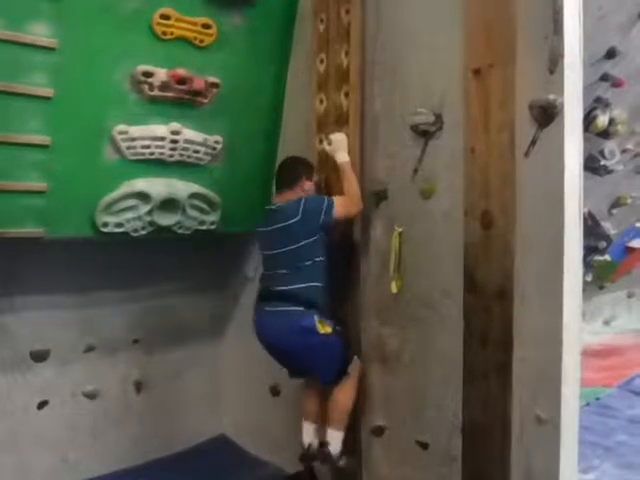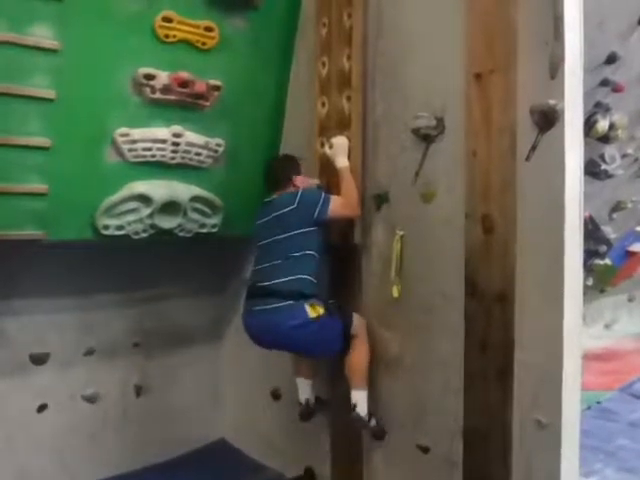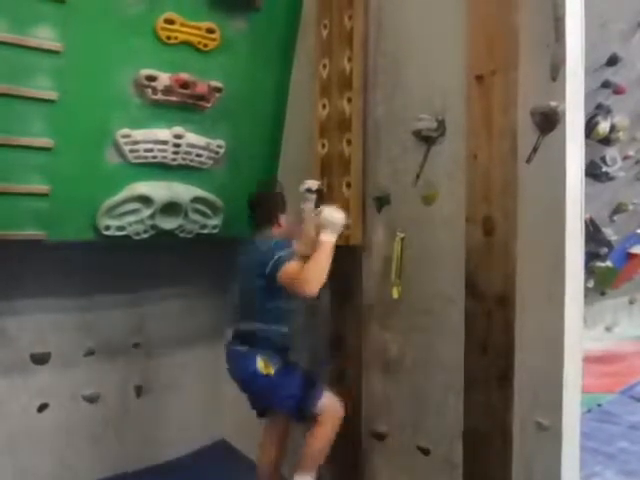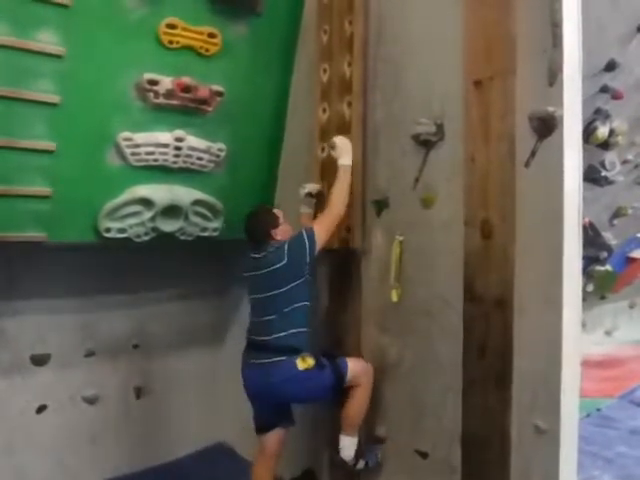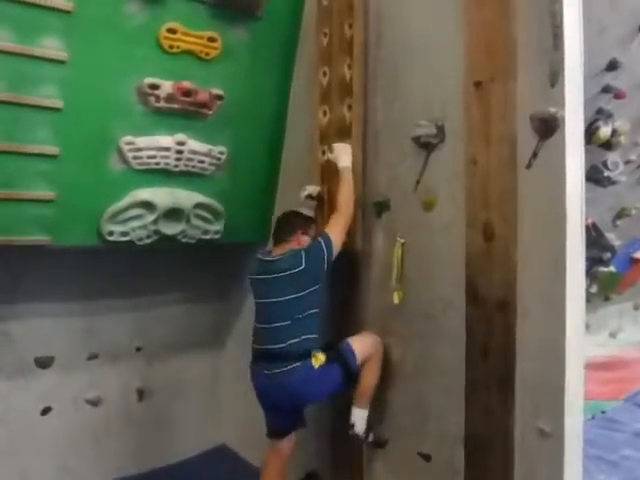
dt=1s
person 1, frame 1
left shoulder: (265, 217)
right shoulder: (307, 207)
right elbow: (354, 204)
right wrist: (341, 155)
left hip: (265, 320)
right hip: (298, 319)
left knee: (317, 375)
right knee: (350, 371)
left ankle: (310, 444)
right ankle: (333, 447)
person 1, frame 2
left shoulder: (265, 213)
right shoulder: (303, 199)
right elbow: (352, 208)
left wrist: (314, 190)
right wrist: (341, 161)
left hip: (254, 318)
right hip: (287, 315)
left knee: (307, 335)
right knee: (357, 328)
left ankle: (306, 402)
right ankle: (360, 411)
person 1, frame 3
left shoulder: (261, 247)
right shoulder: (272, 249)
left elbow: (300, 250)
right elbow: (308, 286)
right wrist: (329, 234)
left hip: (247, 356)
right hip: (258, 359)
left knee: (280, 418)
right knee: (331, 409)
person 1, frame 4
left shoulder: (256, 262)
right shoulder: (288, 255)
right elbow: (335, 213)
left wrist: (306, 207)
right wrist: (345, 160)
left hip: (255, 370)
right hip: (285, 370)
left knee: (269, 446)
right knee: (362, 372)
right ankle: (348, 450)
person 1, frame 5
left shoulder: (261, 267)
right shoulder: (307, 261)
right elbow: (343, 215)
left wrist: (304, 208)
right wrist: (344, 163)
left hip: (264, 377)
right hip: (299, 375)
left knee: (280, 448)
right knee: (372, 343)
right ankle: (360, 423)
